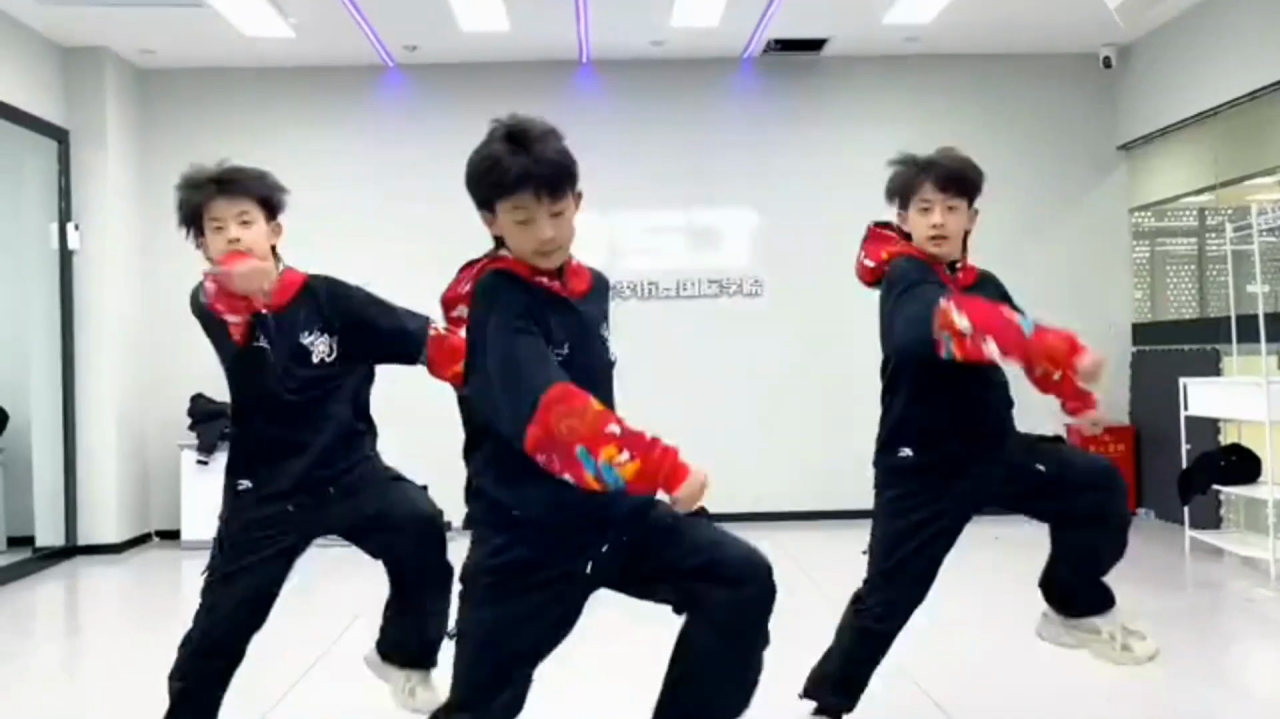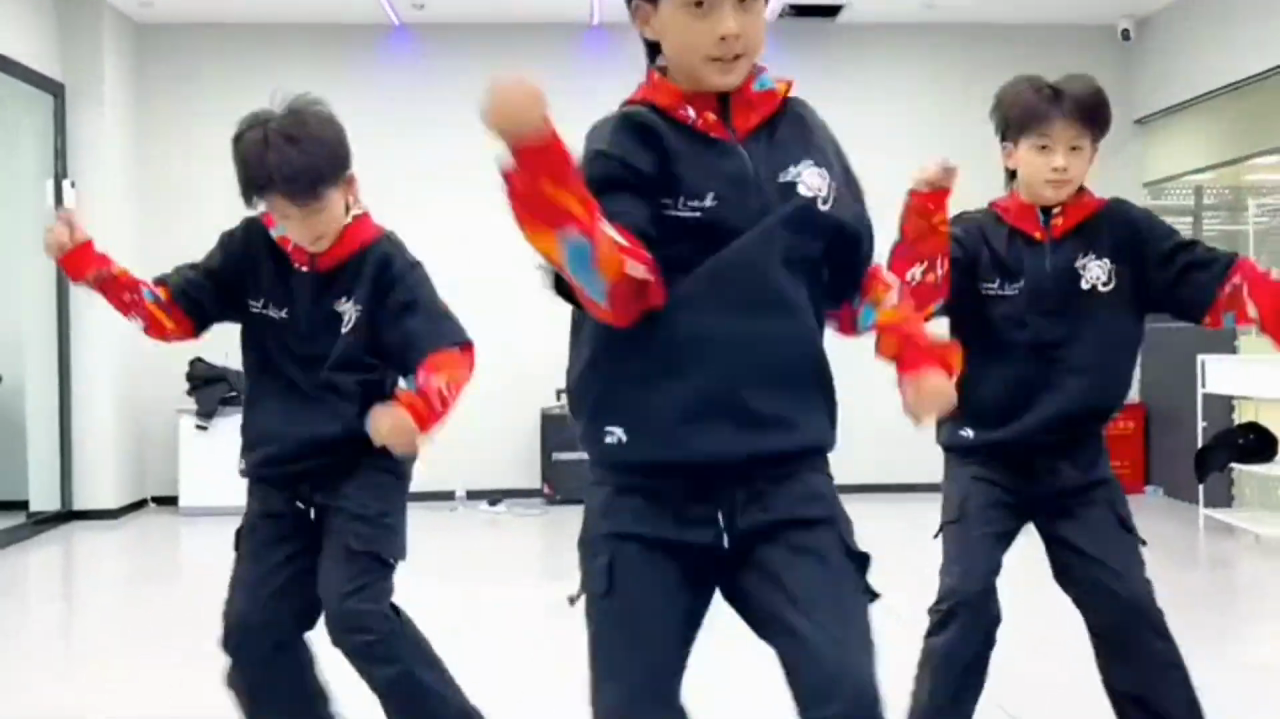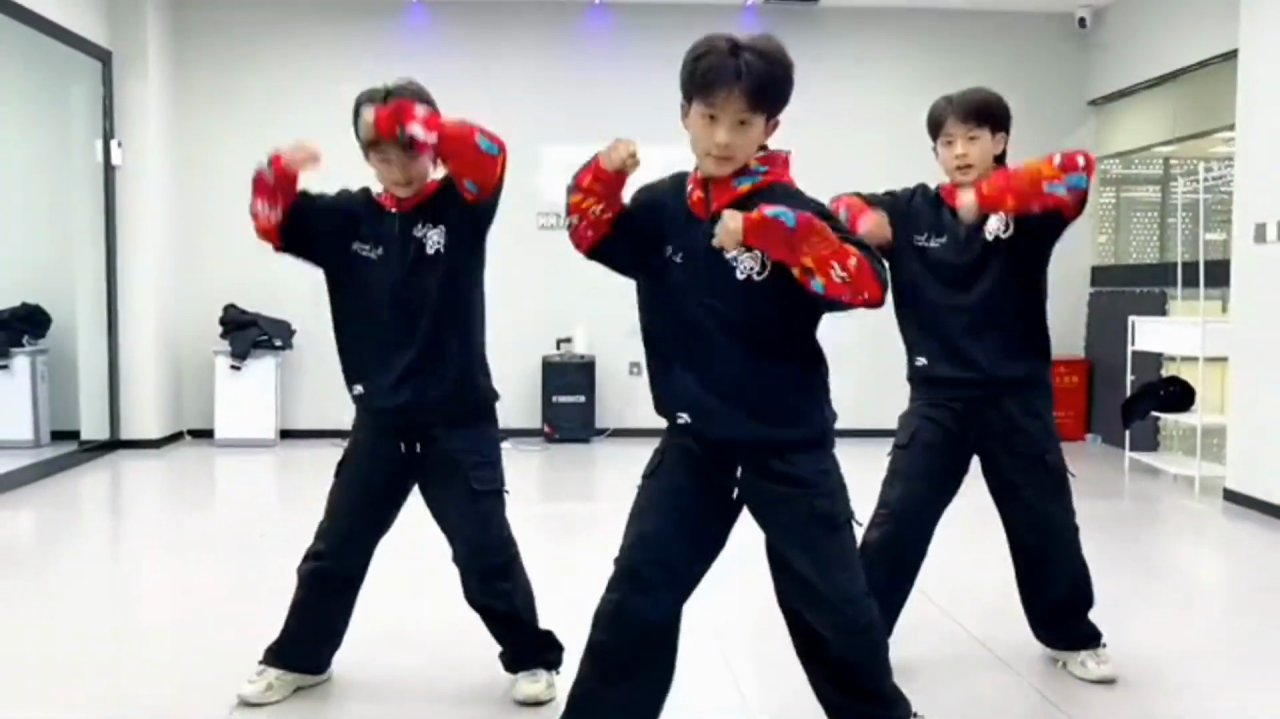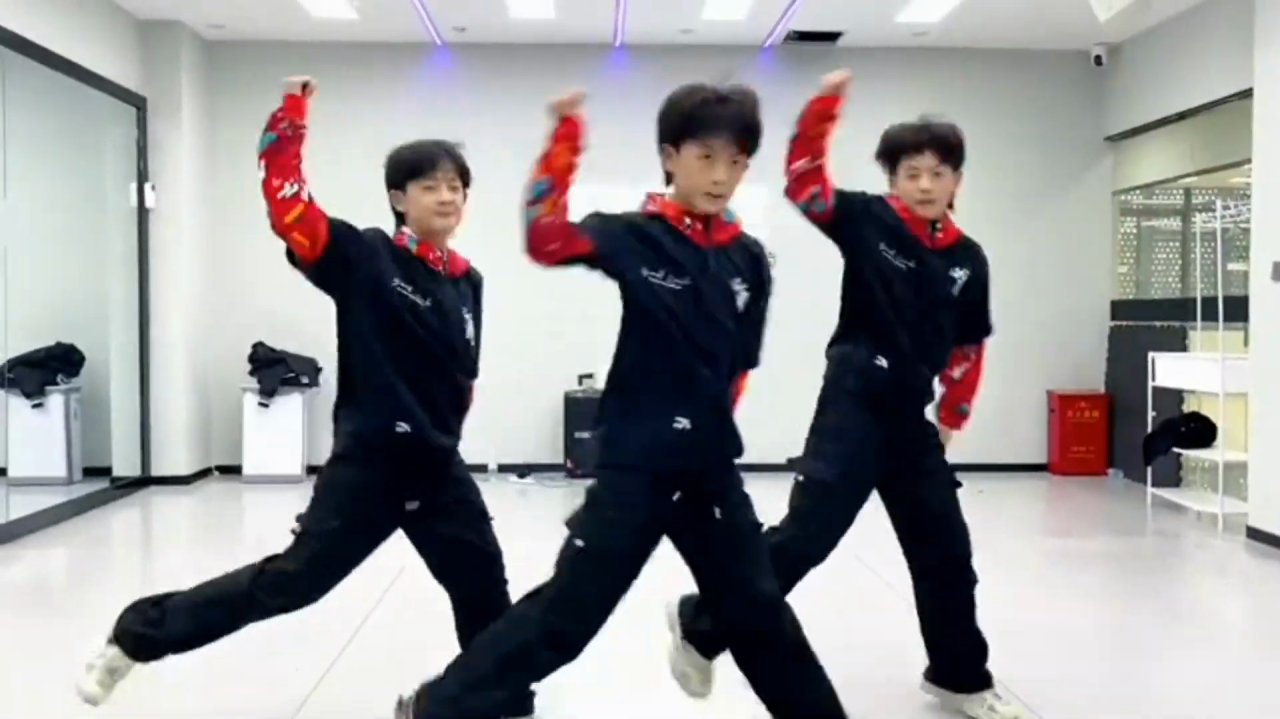
dt=1s
person 1, frame 1
left shoulder: (593, 295)
right shoulder: (501, 301)
right elbow: (546, 410)
left wrist: (651, 475)
right wrist: (659, 467)
left hip: (615, 511)
right hip: (525, 534)
left knee: (743, 582)
person 1, frame 2
left shoulder: (800, 133)
right shoulder: (630, 143)
left elbow: (856, 276)
right elbow: (617, 292)
left wrist: (916, 352)
left hip: (783, 478)
right hip: (645, 491)
person 1, frame 3
left shoulder: (785, 206)
right shoulder: (664, 201)
left elbow: (866, 285)
right elbow: (591, 232)
left wrist: (765, 226)
right wrist: (603, 174)
left hip: (788, 446)
right hip: (693, 440)
left knee: (834, 605)
right knee: (640, 596)
person 1, frame 4
left shoulder: (749, 260)
right shoulder: (637, 236)
right elbow: (547, 237)
right wrist: (566, 136)
left hip: (708, 463)
right hip: (637, 461)
left knee: (759, 610)
right knee: (567, 610)
person 2, frame 1
left shoulder: (983, 286)
right shoulder: (906, 276)
left elbow: (1019, 332)
right elbow: (955, 323)
left wrist: (1073, 391)
right wrist: (1056, 349)
left hip: (992, 452)
right hip: (917, 469)
left knee: (1098, 485)
right knee: (884, 604)
left ankle: (1077, 609)
person 2, frame 2
left shoulder: (1123, 229)
right shoulder: (975, 235)
left elbow: (1224, 279)
right elbow: (910, 299)
right wrist: (925, 210)
left hip: (1077, 462)
right hip: (983, 458)
left knee: (1127, 609)
right knee: (965, 605)
person 2, frame 3
left shoulder: (1031, 202)
right shoulder: (916, 208)
left elbow: (1076, 171)
right elbow: (845, 210)
left wrist: (993, 195)
right wrist: (865, 220)
left hip: (1017, 396)
right hip: (937, 399)
left knee: (1047, 521)
right knee: (900, 518)
left ankle: (1071, 637)
person 2, frame 4
left shoulder: (969, 259)
right shoulder: (873, 223)
left elbow: (967, 343)
right elbow: (803, 178)
left wrist: (953, 412)
right wrist: (824, 103)
left hip: (906, 414)
right hip: (855, 402)
left knee: (946, 551)
right knee: (810, 532)
right ankle: (702, 628)
person 3, frame 1
left shoulder: (327, 297)
right shoulder: (216, 298)
left elbow: (418, 337)
right elbow: (227, 306)
right wrist: (240, 282)
left hip: (347, 475)
right hip: (264, 490)
left knee: (421, 534)
right knee: (221, 625)
left ankle: (403, 656)
person 3, frame 2
left shoulder: (384, 260)
right shoulder: (249, 250)
left elbow: (449, 352)
right elbow: (170, 313)
left wrist: (411, 410)
right wrist: (83, 260)
left hip: (363, 472)
right hip: (280, 479)
left knee: (361, 620)
right knee: (255, 633)
person 3, frame 3
left shoulder: (457, 202)
right shoulder: (347, 215)
left elbow: (485, 154)
right elbow: (272, 218)
left wrist: (402, 117)
right wrist: (281, 172)
left hip: (457, 418)
right hip: (380, 419)
left knee: (485, 548)
right knee: (338, 545)
left ankle: (532, 657)
right ankle: (297, 658)
person 3, frame 4
left shoulder: (468, 283)
right shoulder: (363, 257)
right elbow: (288, 208)
right wrist: (289, 120)
left hip: (437, 461)
right hip: (369, 458)
left knee: (482, 579)
right knee: (294, 577)
right ankle: (133, 639)
